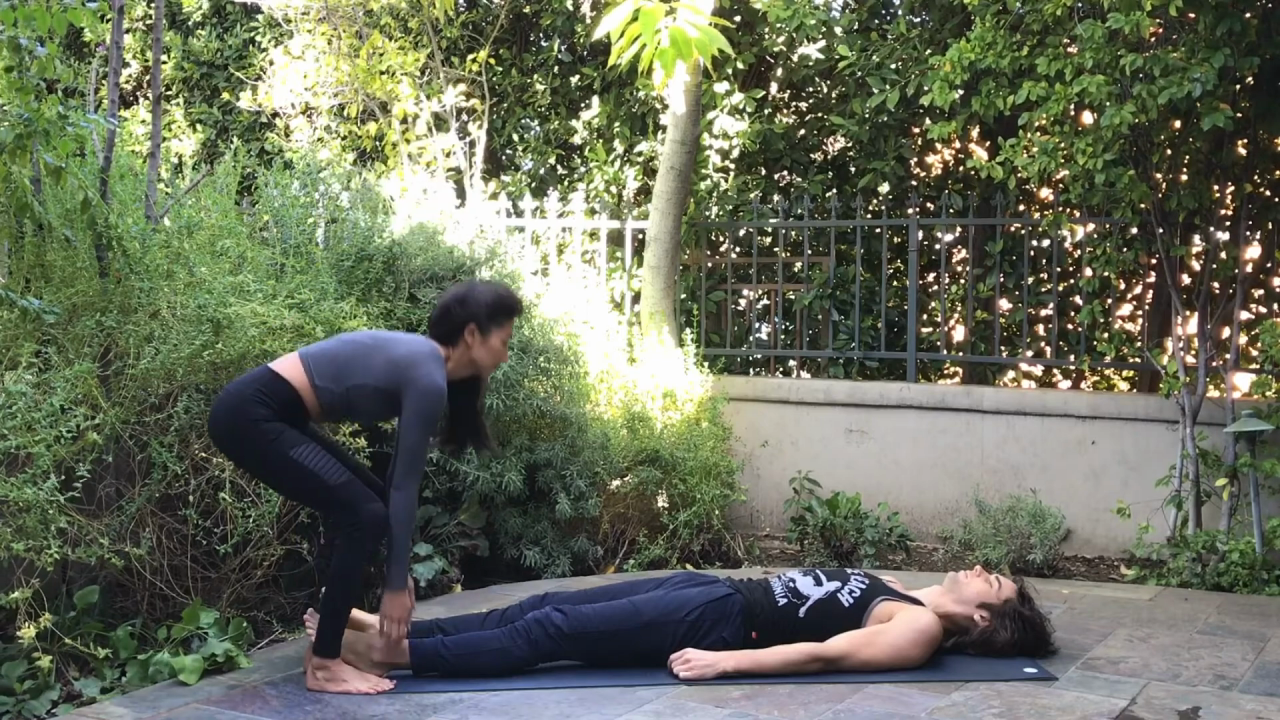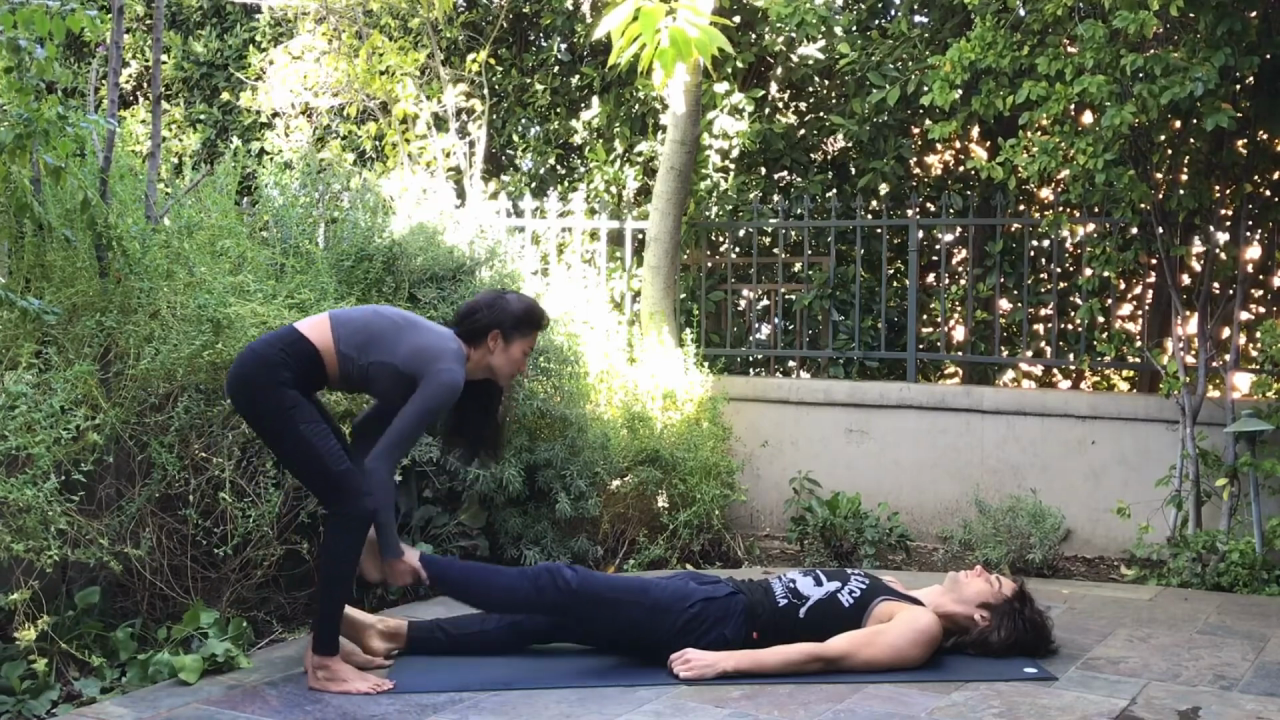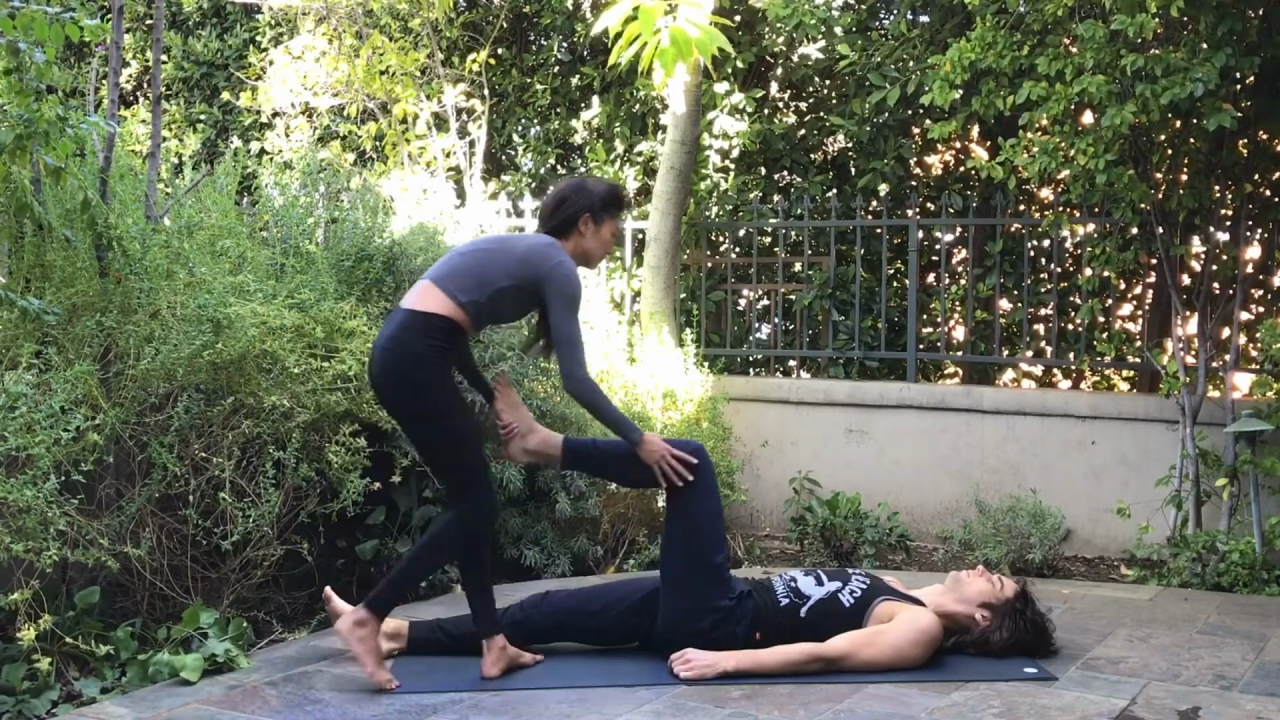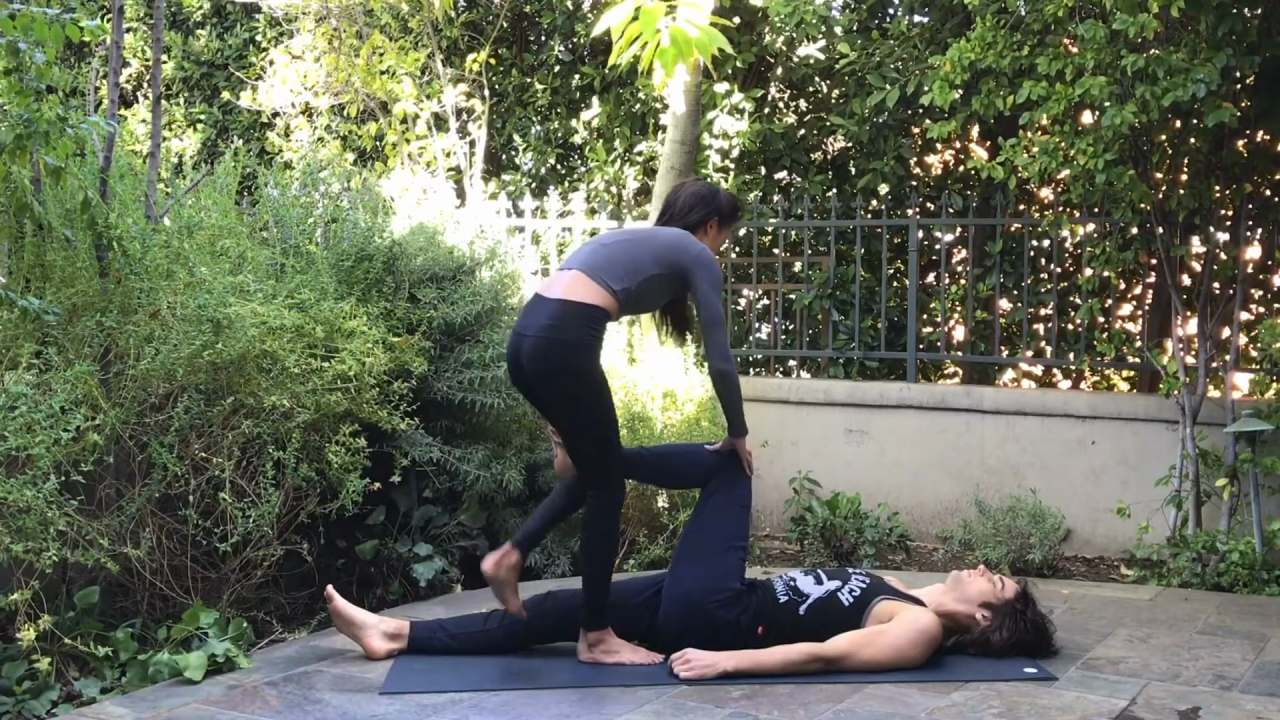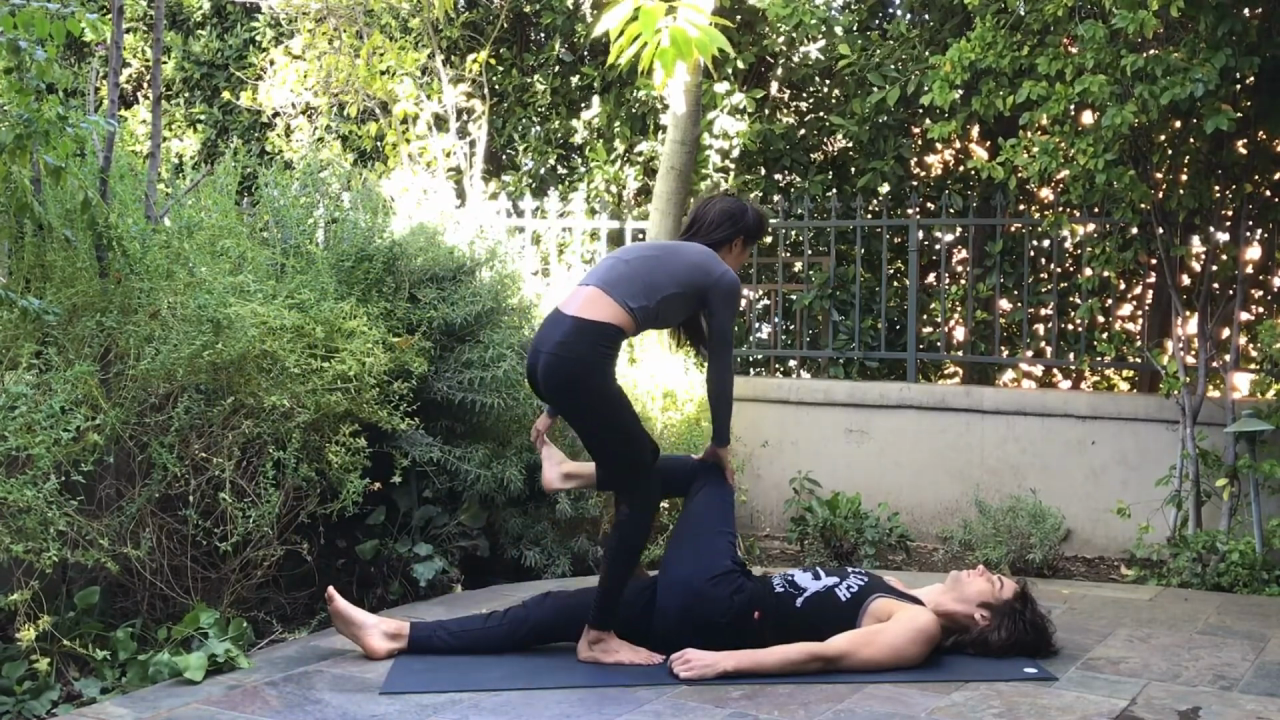
dt=1s
person 1, frame 1
left shoulder: (920, 629)
right shoulder: (900, 594)
left elbow: (825, 654)
left wrist: (725, 661)
left hip: (725, 618)
right hip: (723, 593)
left knee: (552, 629)
right knee: (552, 603)
left ankle: (388, 653)
right ankle: (391, 625)
person 1, frame 2
left shoulder: (921, 630)
right shoulder: (902, 594)
left elbow: (828, 653)
left wrist: (725, 662)
left hip: (720, 624)
right hip: (722, 593)
left knee: (560, 587)
right knee: (552, 613)
left ankle: (408, 564)
right ankle: (398, 633)
person 1, frame 3
left shoulder: (919, 630)
right shoulder: (901, 594)
left elbow: (823, 653)
left wrist: (723, 663)
left hip: (716, 625)
right hip: (715, 608)
left knee: (689, 461)
right knee: (554, 610)
left ankle: (548, 446)
right ankle: (397, 633)
person 1, frame 4
left shoulder: (920, 630)
right shoulder: (899, 593)
left elbow: (824, 653)
left wrist: (722, 663)
left hip: (716, 618)
right hip: (706, 607)
left knee: (727, 466)
right knee: (559, 608)
right ankle: (398, 634)
person 1, frame 5
left shoulder: (918, 628)
right shoulder: (900, 594)
left elbow: (825, 652)
left wrist: (724, 662)
left hip: (714, 606)
right hip: (706, 604)
left knee: (710, 471)
right knee: (560, 611)
left ankle: (581, 474)
right ankle: (397, 634)
person 2, frame 1
left shoulder: (423, 361)
right shoulder: (428, 378)
left elbow: (398, 480)
right elbow: (405, 483)
left wrist: (398, 570)
right wrist: (396, 584)
left hip: (268, 411)
right hip: (249, 416)
left knee: (371, 505)
right knee: (364, 517)
left ankle: (328, 638)
right ankle: (324, 664)
person 2, frame 2
left shoulder: (439, 355)
right shoulder: (447, 372)
left elbow: (369, 433)
right elbow: (382, 461)
right wrist: (391, 553)
left hip: (275, 373)
right hip: (269, 378)
left knee: (352, 501)
right knee: (355, 505)
left ankle: (325, 643)
right ankle: (324, 663)
person 2, frame 3
left shoulder: (525, 252)
right shoulder: (557, 266)
right elbow: (576, 380)
left wrist: (493, 398)
right wrist: (638, 441)
left hip: (398, 353)
right hip: (414, 360)
left knee: (473, 498)
right knee: (475, 502)
left ankle: (493, 644)
right ankle: (367, 618)
person 2, frame 4
left shoulder: (632, 240)
right shoulder: (698, 255)
right elbow: (720, 360)
right wrist: (737, 434)
left hip: (526, 337)
right hip: (563, 346)
left knee: (601, 471)
right knee: (607, 488)
left ankle: (511, 553)
right ankle: (595, 636)
person 2, frame 5
left shoulder: (656, 253)
right shoulder: (720, 277)
right elbow: (720, 370)
left wrist: (553, 407)
right wrist: (719, 444)
left hip: (548, 348)
right hip: (578, 360)
left knee: (639, 458)
right knee: (641, 492)
left ankle: (625, 571)
right ankle: (598, 635)
